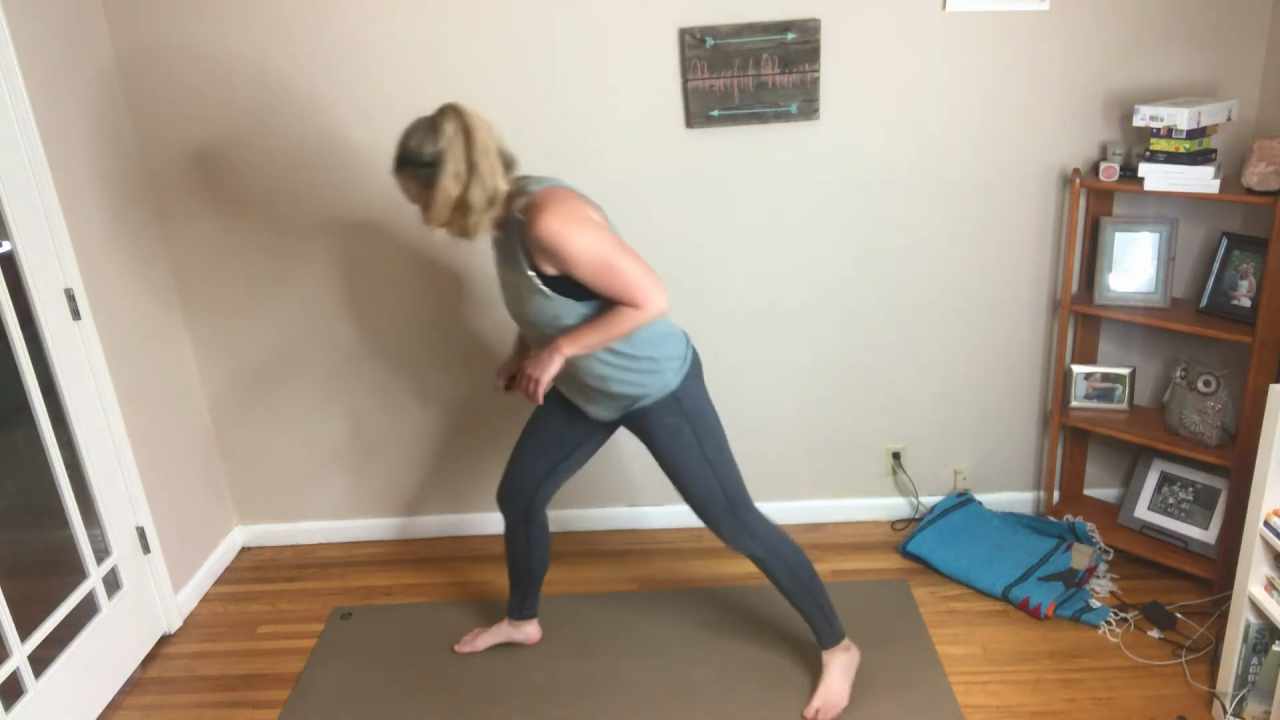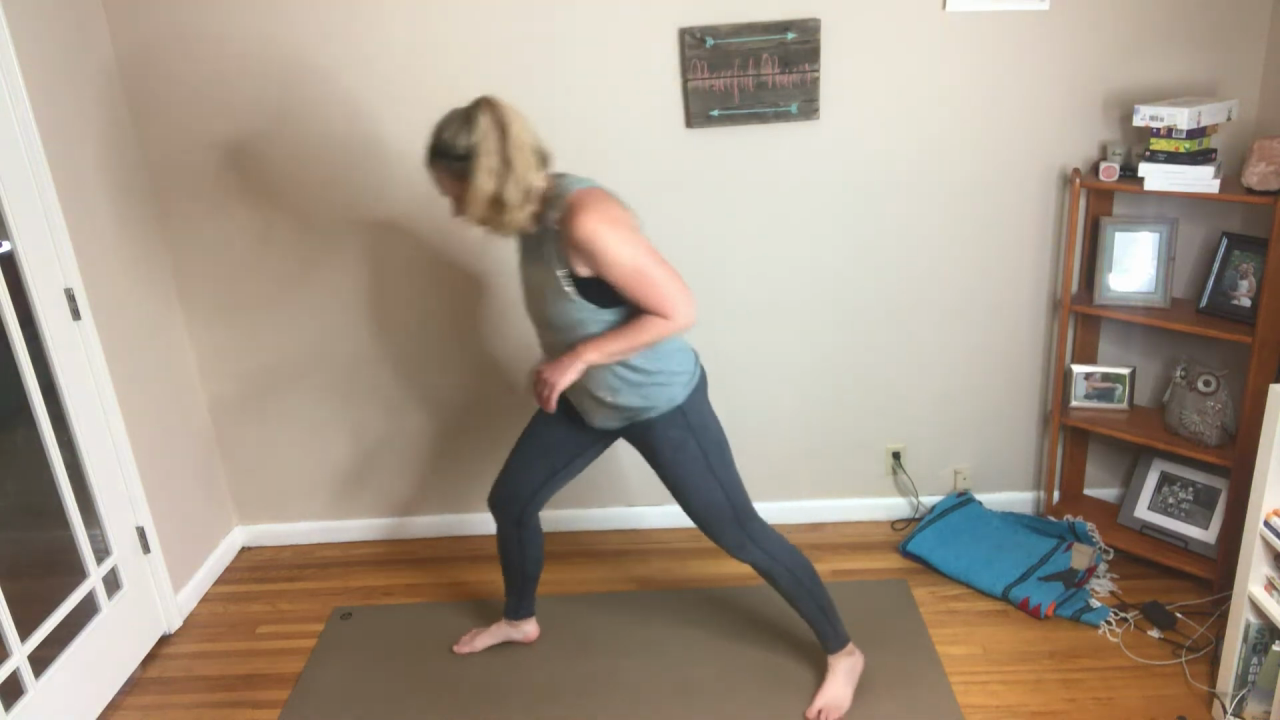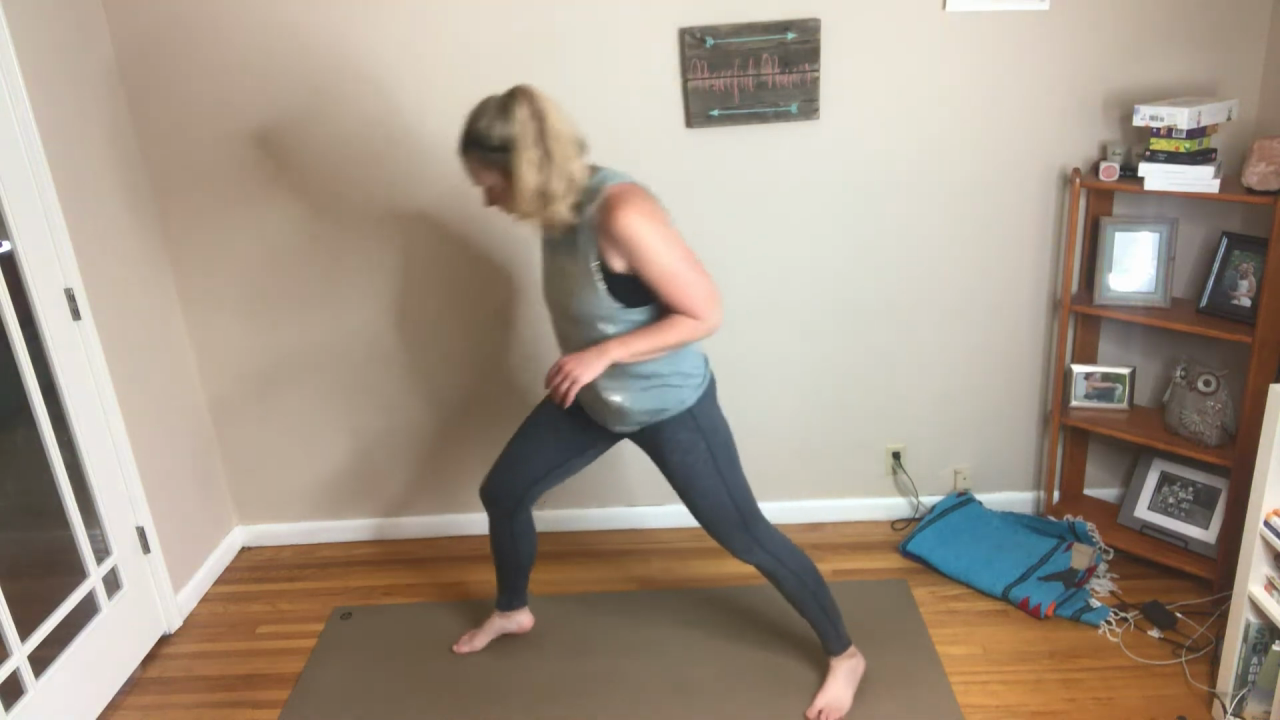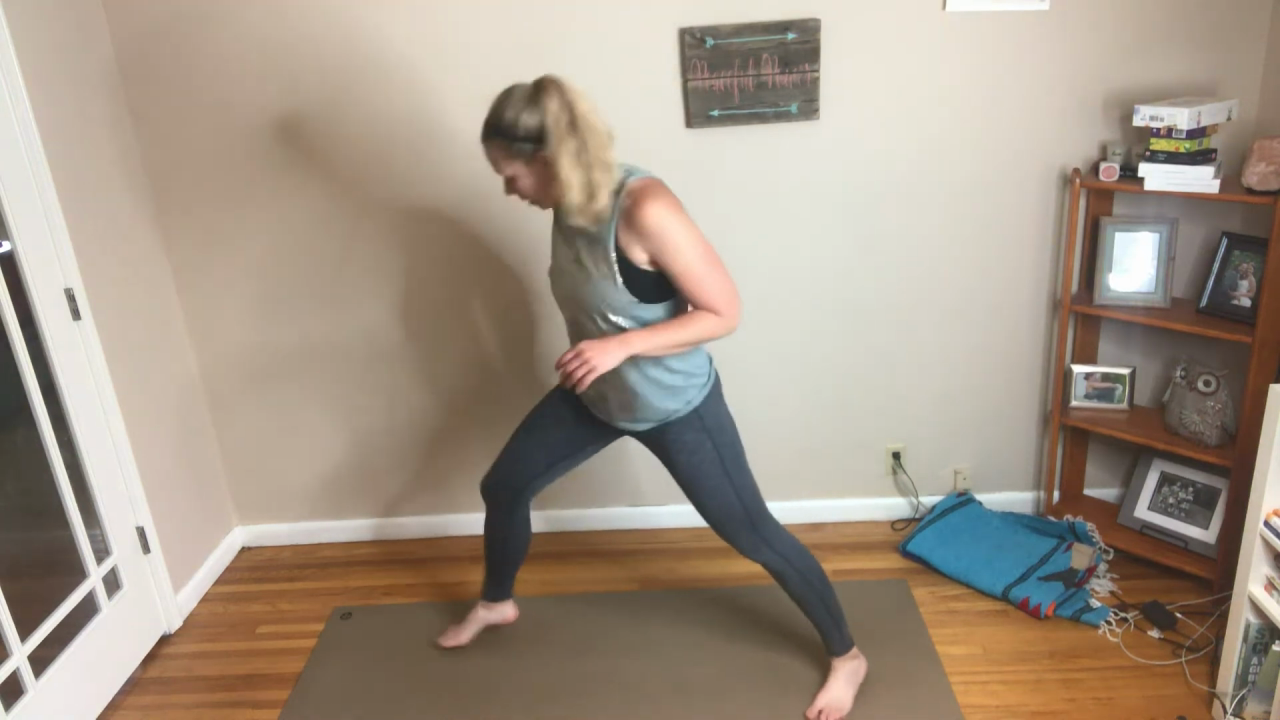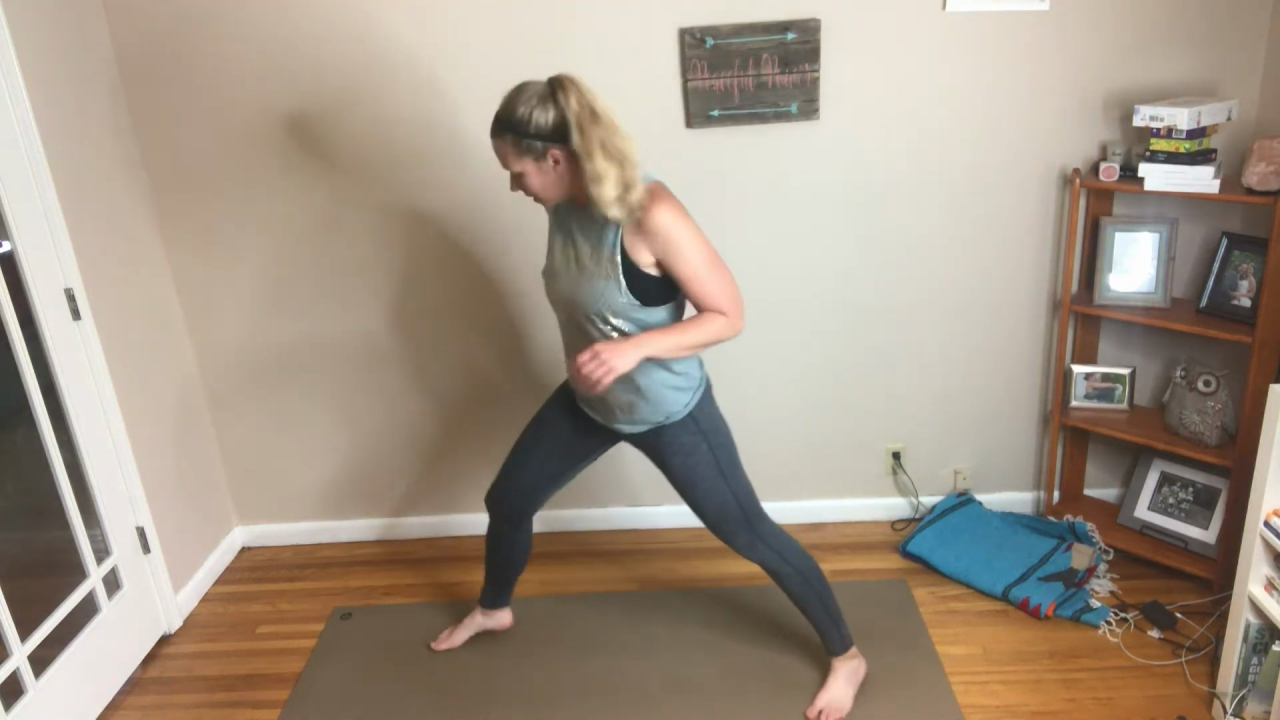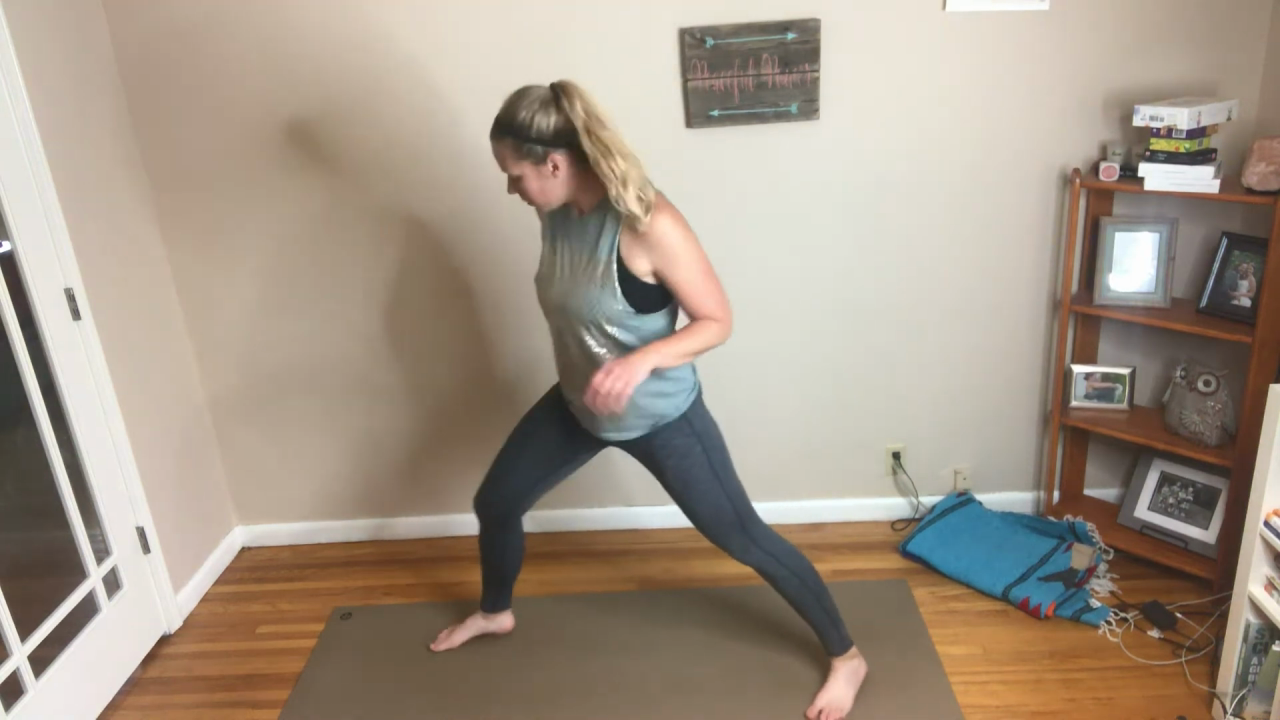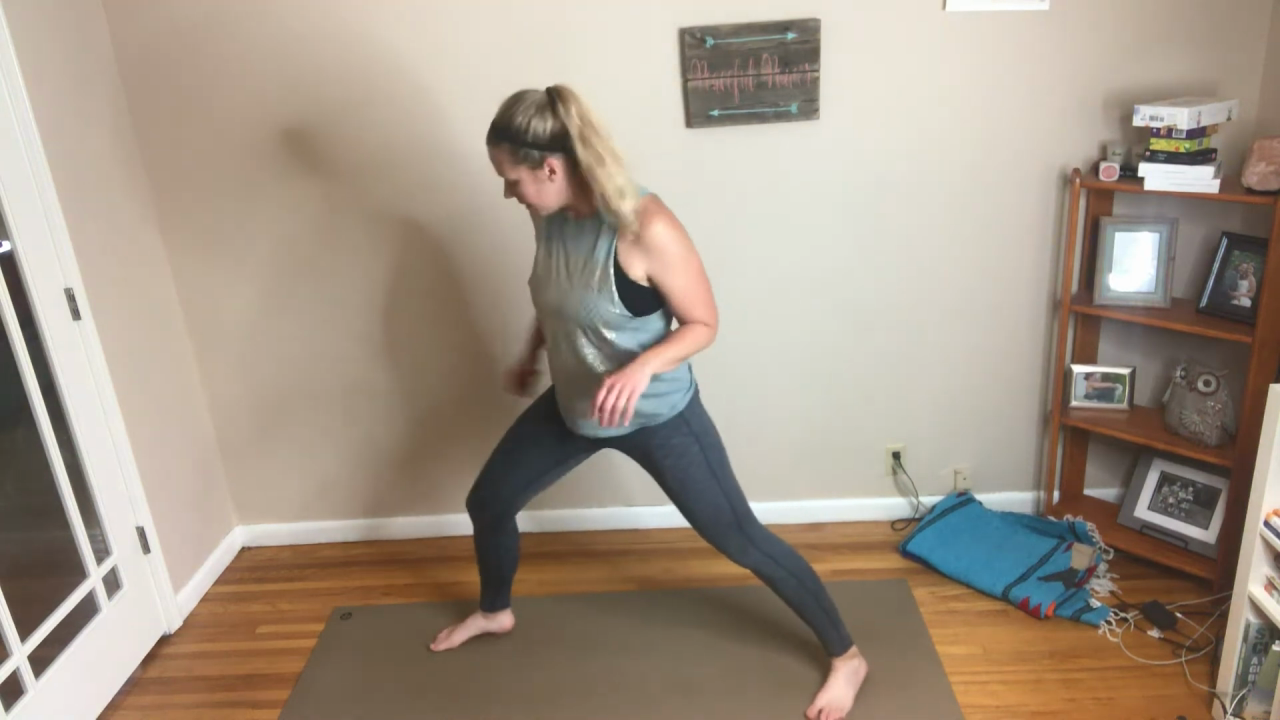
dt=0.1s
person 1, frame 1
left shoulder: (547, 219)
right shoulder: (503, 212)
left elbow: (648, 300)
left wrist: (557, 350)
right wrist: (523, 350)
left hip: (657, 387)
right hip: (585, 388)
left knee: (736, 523)
right knee: (517, 496)
left ankle: (838, 650)
right ankle: (521, 620)
person 1, frame 2
left shoulder: (585, 219)
right shoulder: (531, 214)
left elbow: (674, 311)
left wrist: (579, 358)
right wrist: (555, 363)
left hip: (661, 401)
right hip: (587, 399)
left knee: (740, 533)
right knee: (511, 499)
left ankle: (843, 654)
right ankle: (519, 619)
person 1, frame 3
left shoulder: (622, 213)
right shoulder: (556, 207)
left elbow: (703, 314)
left wrist: (603, 354)
right wrist: (580, 360)
left hip: (672, 404)
right hip: (594, 398)
left knee: (746, 536)
right knee: (501, 491)
left ankle: (844, 657)
right ankle: (511, 610)
person 1, frame 4
left shoulder: (646, 208)
right shoulder: (569, 200)
left elbow: (723, 313)
left wrist: (622, 346)
right wrist: (594, 352)
left hip: (674, 404)
right hip: (593, 395)
left knee: (754, 535)
right knee: (502, 487)
left ankle: (847, 657)
right ankle: (496, 602)
person 1, frame 5
left shoulder: (650, 212)
right shoulder: (565, 204)
left elbow: (728, 316)
left wrist: (634, 349)
left hip: (668, 408)
right hip: (587, 398)
left knee: (750, 535)
right knee: (508, 498)
left ankle: (846, 657)
right ankle: (493, 609)
person 1, frame 6
left shoulder: (649, 222)
right shoulder: (558, 210)
left elbow: (716, 323)
left wrist: (640, 362)
left hip: (661, 413)
right hip: (576, 405)
left knee: (744, 538)
right knee: (495, 502)
left ankle: (845, 657)
right ankle: (495, 612)
person 1, frame 7
left shoulder: (646, 227)
right shoulder: (550, 214)
left elbow: (702, 326)
left wrist: (639, 370)
right wrist: (532, 353)
left hip: (657, 413)
right hip: (570, 405)
left knee: (741, 539)
right knee: (487, 501)
left ankle: (845, 657)
right ankle: (494, 611)
